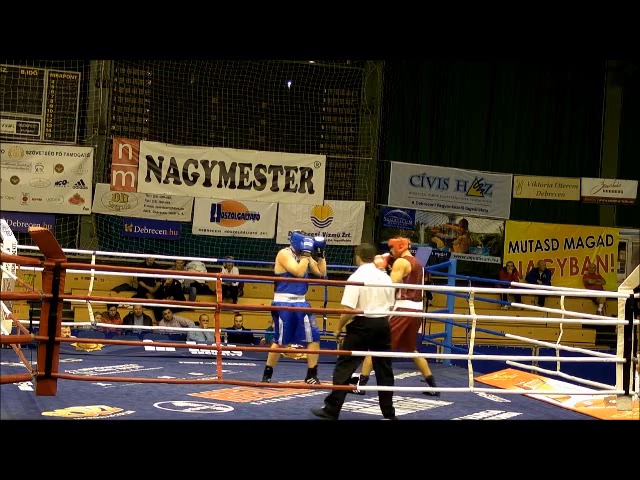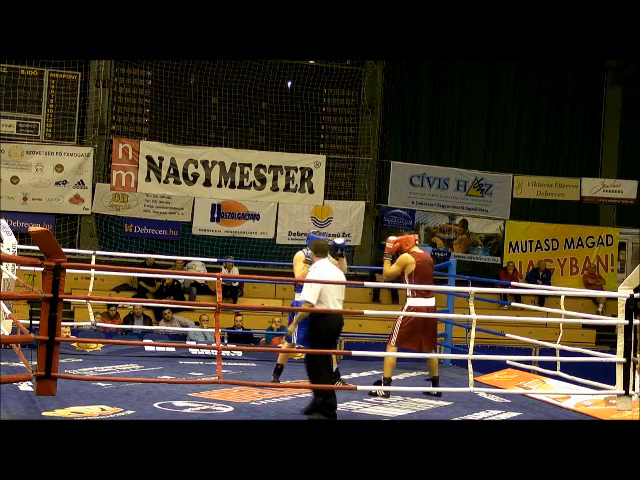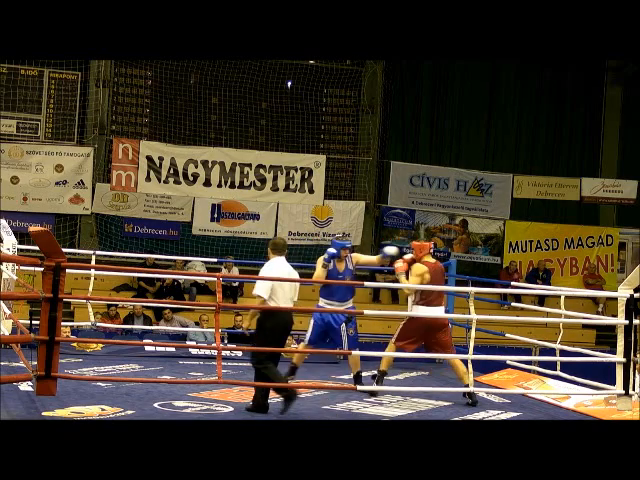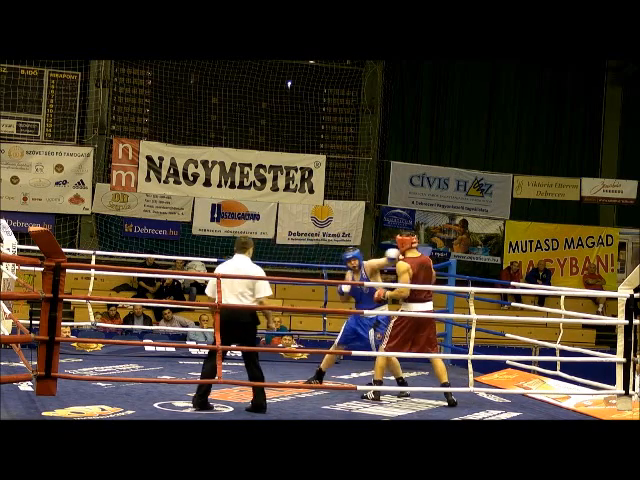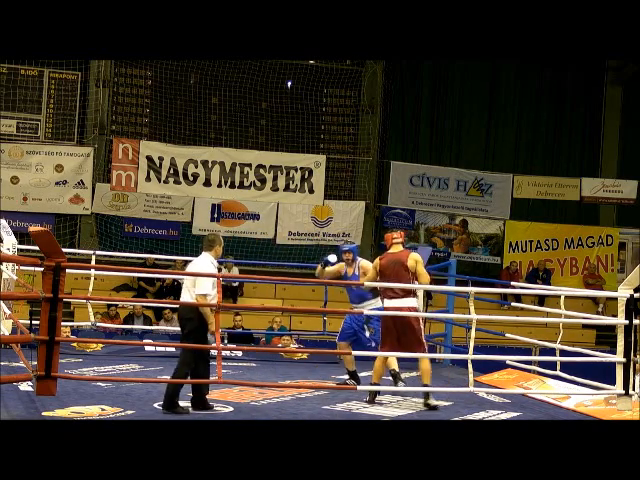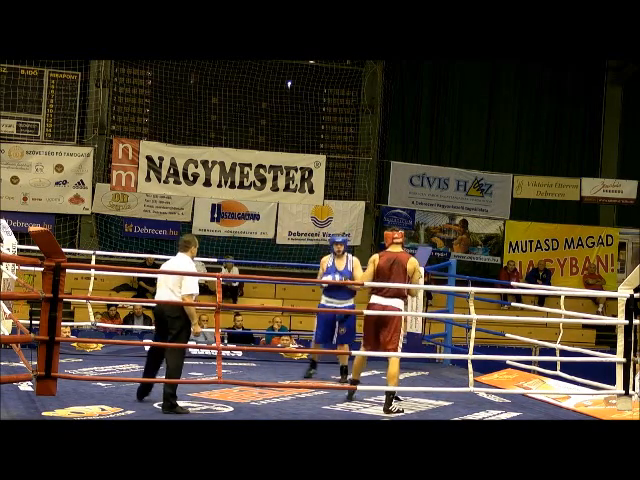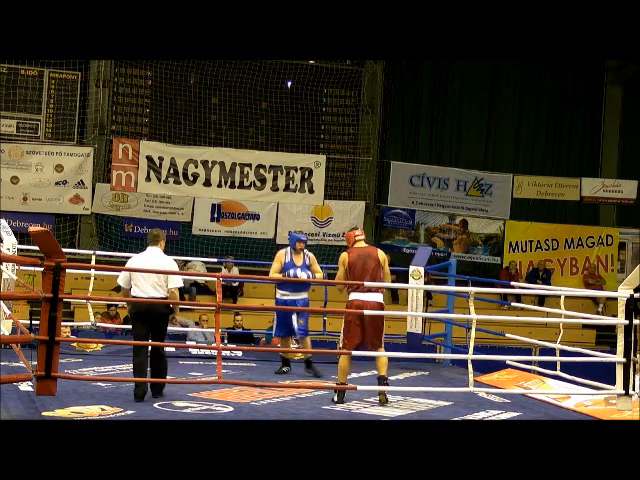
dt=0.5s
person 1, frame 1
left shoulder: (356, 278)
right shoulder: (386, 278)
left elbow: (348, 308)
right elbow: (390, 306)
left wrist: (338, 327)
left hip: (362, 325)
right hip: (382, 324)
left knee: (344, 366)
right knee: (384, 369)
left ankle: (332, 408)
right ankle: (388, 411)
person 1, frame 2
left shoulder: (315, 273)
right shoulder: (338, 272)
left elbow: (308, 305)
left wrist: (294, 323)
left hip: (322, 320)
right hip: (336, 318)
left knee: (320, 365)
right knee: (314, 362)
left ankle: (328, 410)
right ankle: (319, 403)
person 1, frame 3
left shoulder: (269, 269)
right shoulder: (293, 272)
left elbow: (261, 300)
left wrist: (249, 319)
left hip: (271, 317)
right hip: (286, 317)
left knee: (261, 361)
right knee: (270, 360)
left ankle: (287, 392)
right ankle: (260, 402)
person 1, frame 4
left shoulder: (221, 267)
right shoulder: (255, 269)
left elbow: (211, 296)
right elbow: (262, 300)
left wrist: (219, 314)
right wrist: (270, 320)
left hip: (224, 315)
right hip: (245, 316)
left knee: (213, 358)
right knee: (252, 361)
left ankle: (200, 399)
right ankle: (259, 403)
person 1, frame 5
left shoulder: (197, 263)
right shoulder: (206, 267)
right elbow: (201, 299)
right wrist: (211, 321)
left hip: (186, 311)
right hip: (195, 314)
left knee: (201, 357)
right knee: (189, 358)
left ankle: (200, 399)
right ankle: (170, 400)
person 1, frame 6
left shoulder: (166, 265)
right shoulder: (189, 267)
right elbow: (187, 298)
right wrist: (195, 322)
left hip: (160, 309)
right hip: (176, 312)
left knee: (156, 351)
right knee: (175, 356)
left ankle: (143, 389)
right ankle: (169, 400)
person 1, frame 7
left shoulder: (134, 259)
right shoulder: (168, 261)
left elbow: (124, 288)
right elbow: (173, 291)
left wrist: (130, 306)
right wrist: (176, 311)
left hip: (139, 305)
right hip: (160, 306)
left knee: (139, 349)
right knee: (158, 348)
left ankle: (139, 391)
right ankle: (157, 388)
person 2, frame 1
left shoulder: (400, 262)
right shoulder: (416, 263)
right wrist: (391, 265)
left hip: (402, 308)
right hip: (416, 309)
right knee: (411, 349)
left ankle: (360, 383)
right ankle: (432, 385)
person 2, frame 2
left shoulder: (406, 257)
right shoulder: (428, 257)
left elbow: (387, 274)
left wrist: (388, 255)
left hip: (414, 306)
right hip: (430, 305)
left knee: (392, 345)
right knee: (429, 347)
left ankle: (384, 386)
right ankle: (435, 385)
person 2, frame 3
left shoulder: (419, 268)
right shoulder: (439, 266)
left elbow: (409, 291)
left wrist: (401, 273)
left hip: (420, 314)
right hip: (439, 316)
left knee: (394, 344)
right knee: (450, 354)
left ankle: (379, 381)
right ankle: (469, 391)
person 2, frame 4
left shoulder: (403, 264)
right shoulder: (427, 260)
left elbow: (403, 292)
left wrist: (385, 294)
left hip: (409, 313)
right hip: (427, 310)
left knee: (385, 350)
right knee: (432, 353)
left ankle: (375, 390)
right ankle: (448, 393)
person 2, frame 5
left shoulder: (379, 261)
right shoulder: (414, 257)
left elbow: (366, 284)
right elbow: (425, 282)
left hip: (389, 309)
right hip: (409, 308)
left knee: (384, 352)
right knee: (421, 352)
left ankle: (372, 393)
right ankle: (427, 395)
person 2, frame 6
left shoulder: (377, 258)
right shoulder: (412, 261)
left elbow: (364, 283)
right elbow: (413, 292)
left hip: (375, 305)
right hip: (395, 308)
left knee: (365, 349)
right knee: (394, 354)
left ankle: (352, 387)
right ankle: (389, 401)
person 2, frame 7
left shoulder: (345, 256)
right shoulder: (379, 254)
left elbow: (339, 285)
right elbow: (387, 282)
left hip: (355, 302)
right hip: (376, 302)
left knee: (346, 349)
right knee: (378, 347)
left ankle: (340, 393)
right ankle: (382, 384)
person 3, frame 1
left shoulder: (305, 255)
right shoulder: (284, 253)
left elbow: (321, 272)
right elbow: (299, 272)
left wrist: (320, 253)
right wrist: (305, 253)
left hip: (300, 303)
right hip: (284, 304)
left knee: (313, 338)
right knee: (280, 341)
left ankle: (311, 376)
right ankle: (267, 375)
person 3, frame 2
left shoulder: (326, 256)
right shoulder: (301, 255)
left elbow: (342, 270)
right elbow: (300, 278)
left wrist: (340, 254)
right wrist: (309, 260)
right hip: (303, 303)
right knee: (291, 341)
left ankle: (336, 378)
right ankle: (277, 372)
person 3, frame 3
left shoulder: (353, 258)
right shoulder: (323, 260)
left elbow: (376, 261)
right elbow: (317, 282)
left wrist: (385, 255)
right wrist: (326, 263)
left hip: (345, 311)
right hip: (324, 309)
left knee: (351, 347)
right knee: (308, 343)
left ankle: (358, 381)
right ankle: (291, 372)
person 3, frame 4
left shoulder: (369, 266)
right shoulder: (349, 274)
left elbow: (385, 262)
left wrist: (391, 257)
right wrist: (342, 291)
left hip: (378, 316)
right hip: (359, 316)
right knee: (338, 346)
left ankle: (403, 384)
right ankle: (318, 376)
person 3, frame 5
left shoulder: (364, 265)
right shoulder: (342, 267)
right elbow: (321, 275)
right wrist: (323, 264)
left hip: (372, 311)
right hip: (356, 312)
left knee: (380, 346)
right knee: (342, 343)
left ankle: (398, 379)
right ankle: (353, 378)
person 3, frame 6
left shoulder: (353, 261)
right shoulder: (325, 261)
right elbow: (320, 279)
left wrist: (343, 280)
right wrist: (324, 281)
left hip: (346, 307)
right hip: (327, 306)
left knee: (343, 342)
right knee: (318, 340)
left ankle: (344, 373)
right ankle: (312, 365)
person 3, frame 7
left shoulder: (309, 256)
right shoulder: (282, 254)
left elbow: (320, 274)
right elbow: (272, 276)
left wrist: (311, 276)
right wrist: (286, 275)
left hip: (301, 300)
right hip: (283, 299)
left knee: (303, 334)
right knee: (283, 335)
left ankle: (309, 364)
right ankle: (286, 364)
